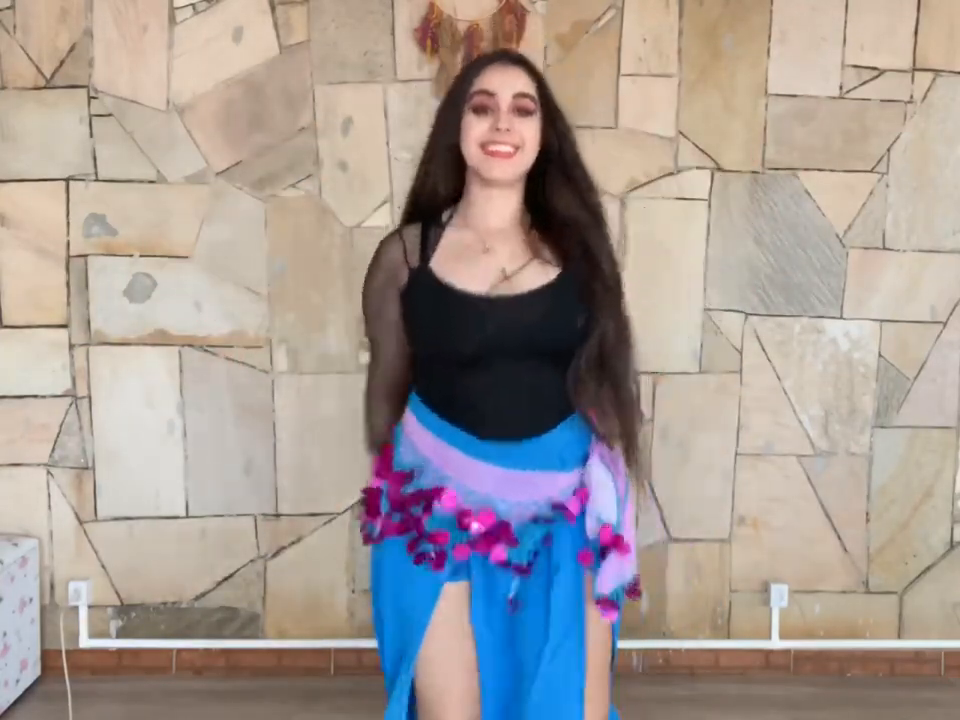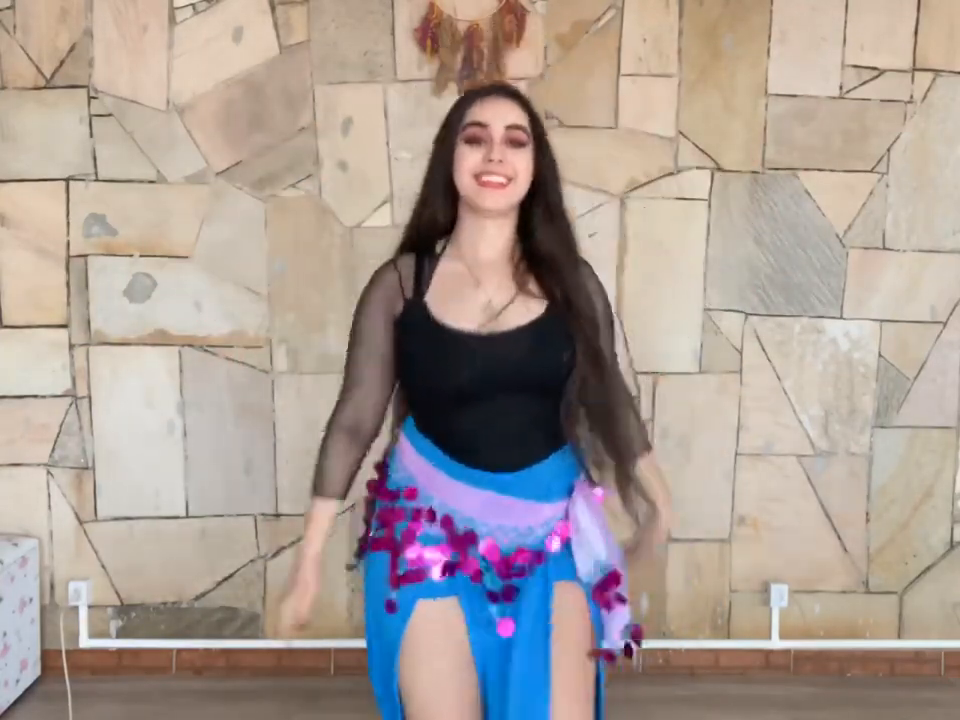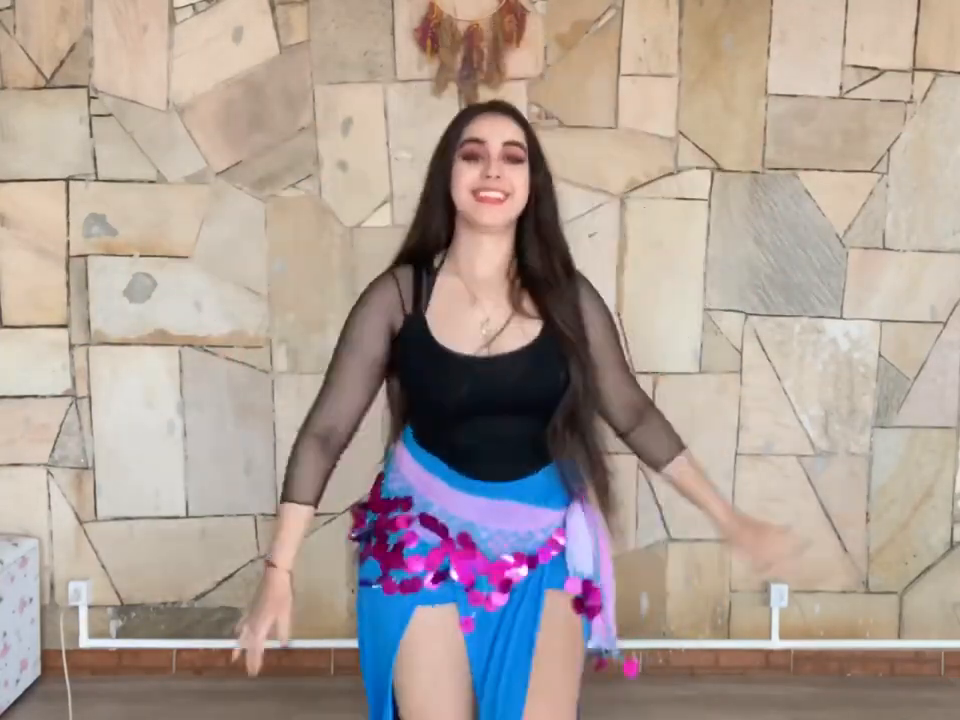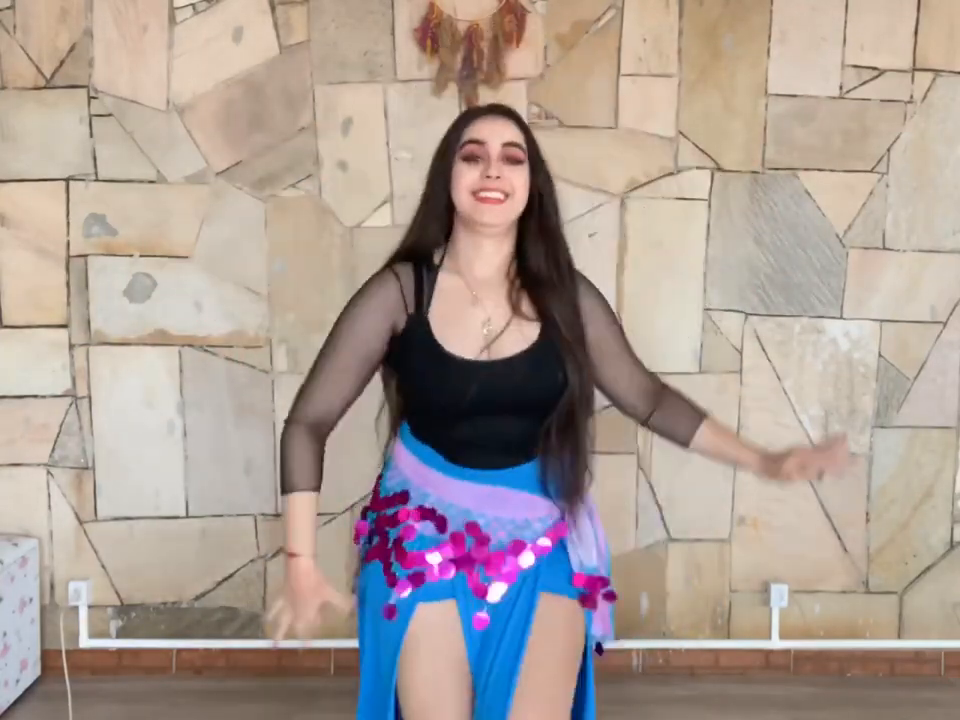
dt=0.1s
person 1, frame 1
left shoulder: (578, 244)
right shoulder: (405, 255)
right elbow: (387, 384)
right wrist: (387, 473)
left hip: (559, 510)
right hip: (439, 509)
person 1, frame 2
left shoulder: (569, 280)
right shoulder: (403, 282)
left elbow: (612, 397)
right elbow: (355, 415)
left wrist: (647, 500)
right wrist: (312, 553)
left hip: (548, 534)
right hip: (429, 533)
person 1, frame 3
left shoulder: (568, 297)
right shoulder: (399, 294)
left elbow: (632, 412)
right elbow: (325, 431)
left wrist: (726, 516)
right wrist: (279, 569)
left hip: (546, 543)
right hip: (427, 541)
person 1, frame 4
left shoulder: (564, 295)
right shoulder: (400, 292)
left elbow: (649, 398)
right elbow: (309, 420)
left wrist: (762, 462)
right wrist: (300, 558)
left hip: (541, 538)
right hip: (426, 535)
